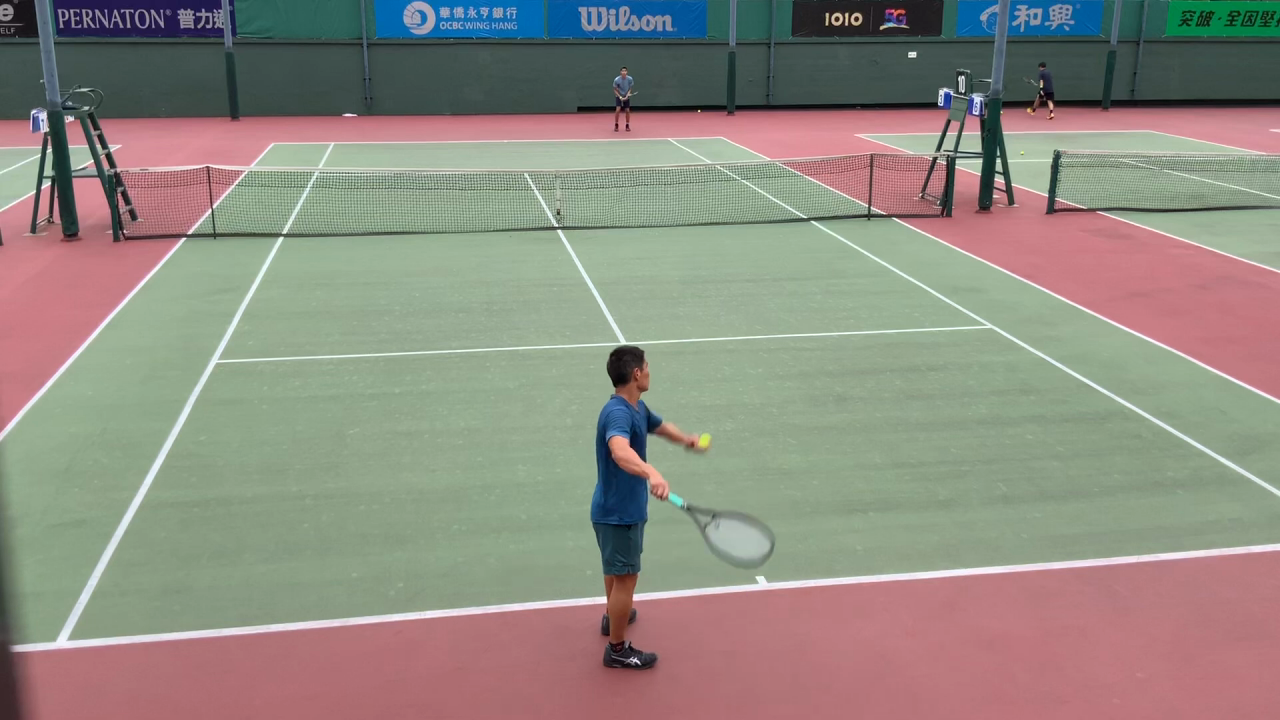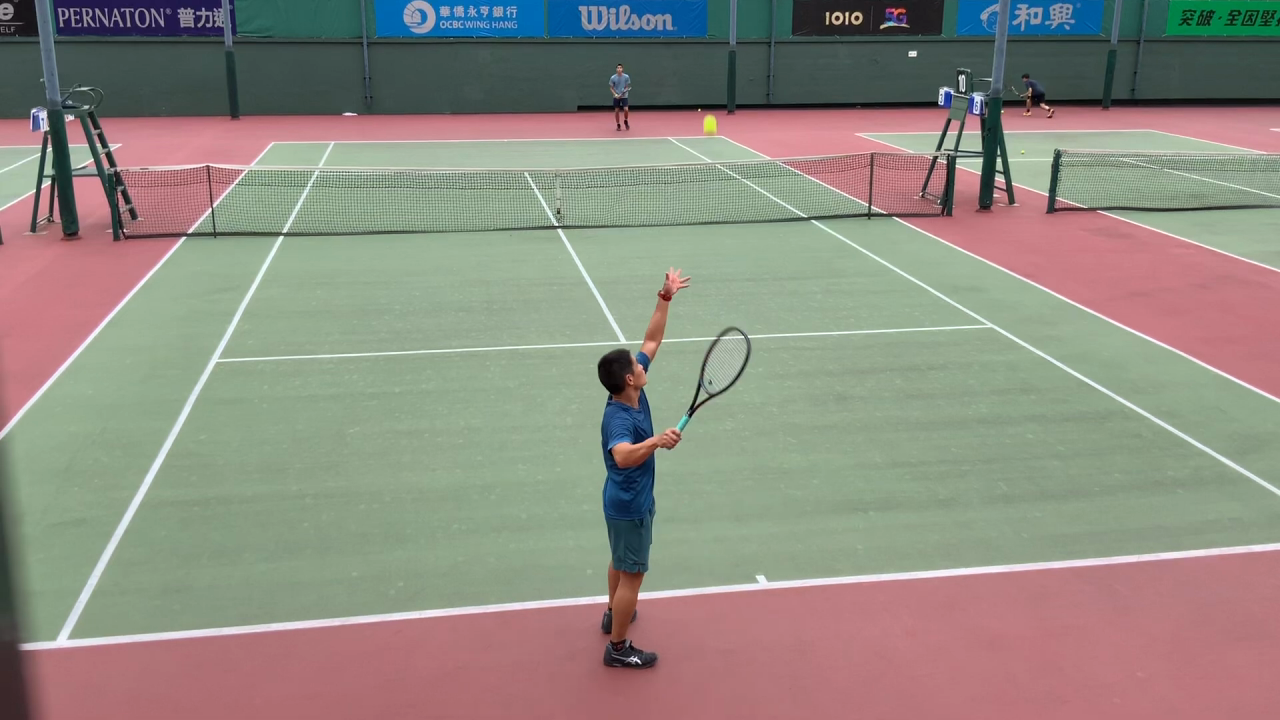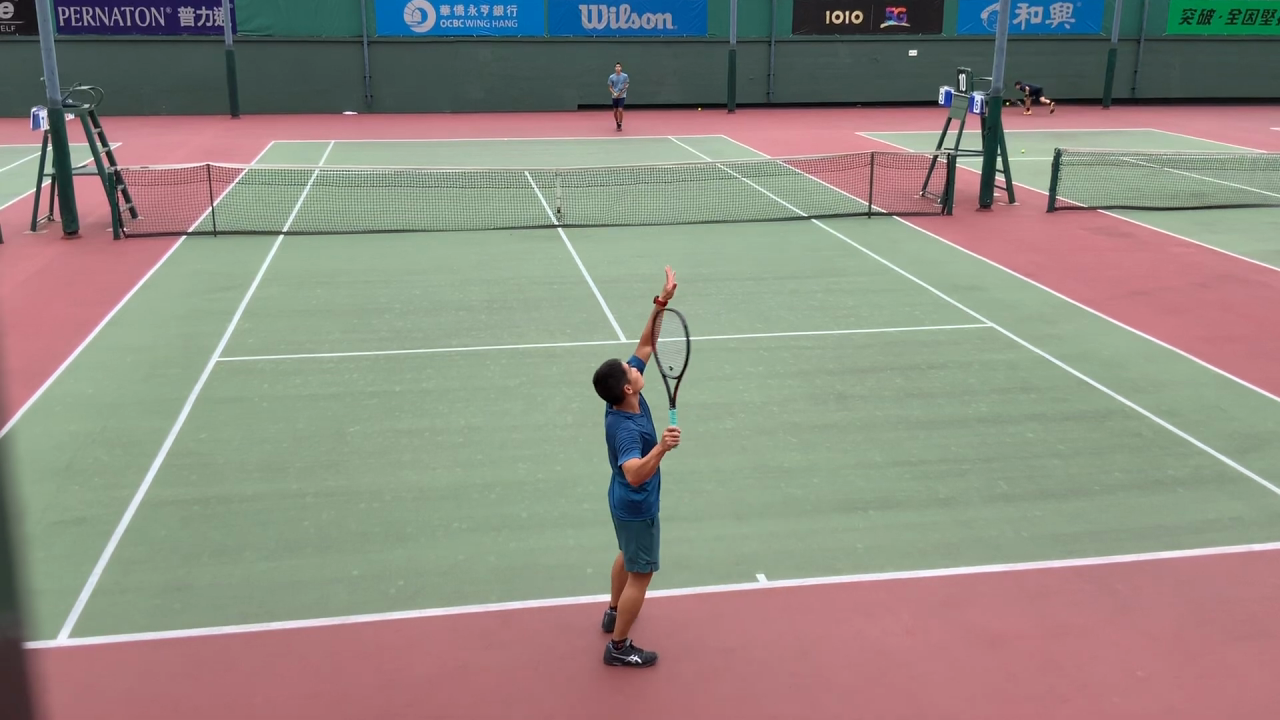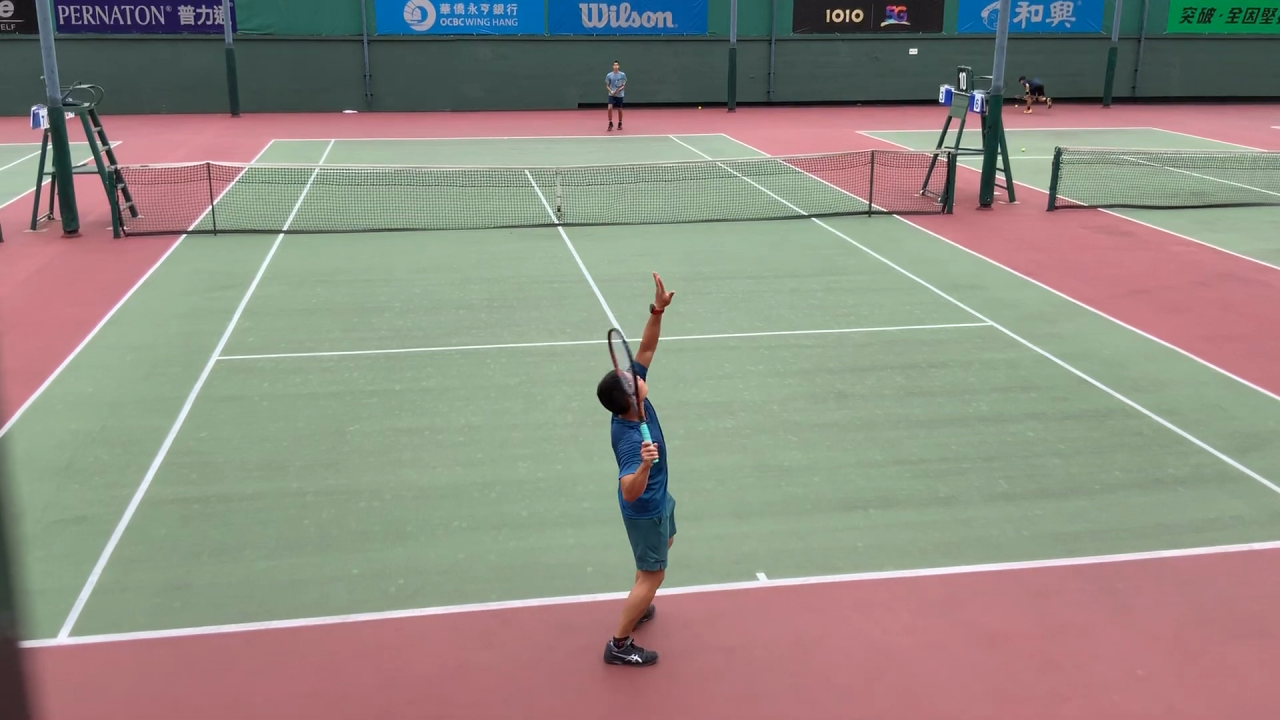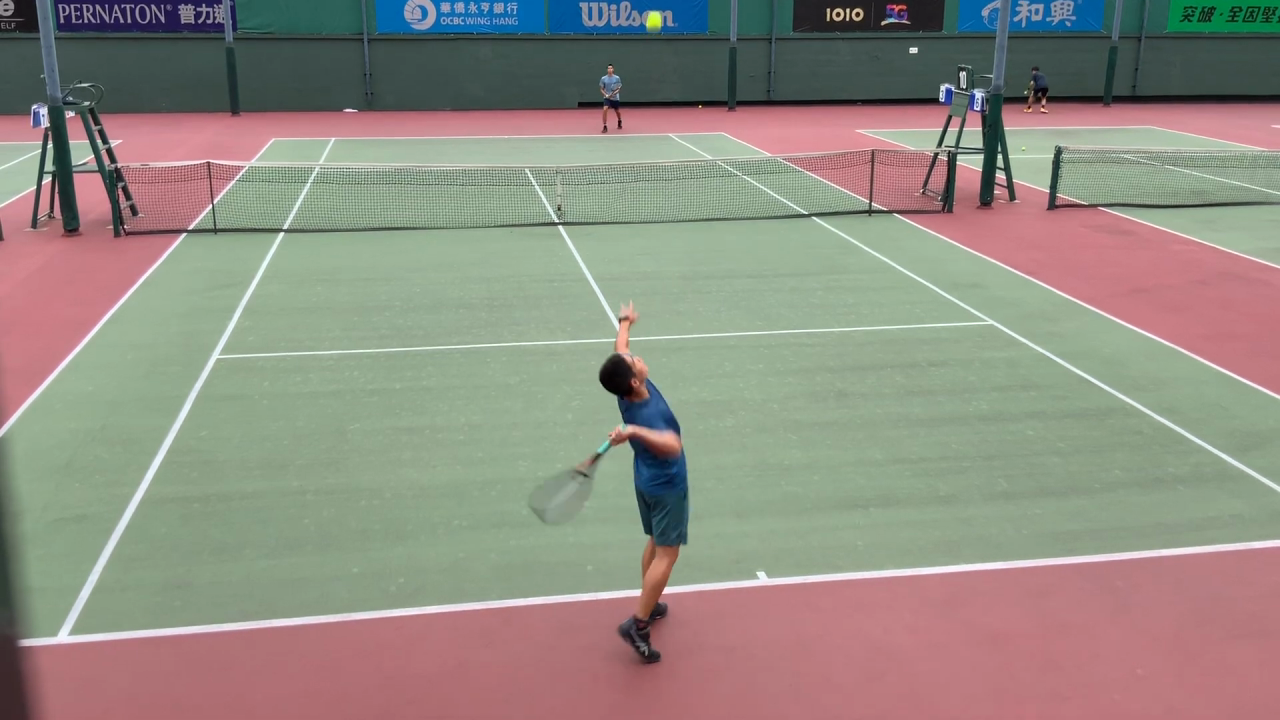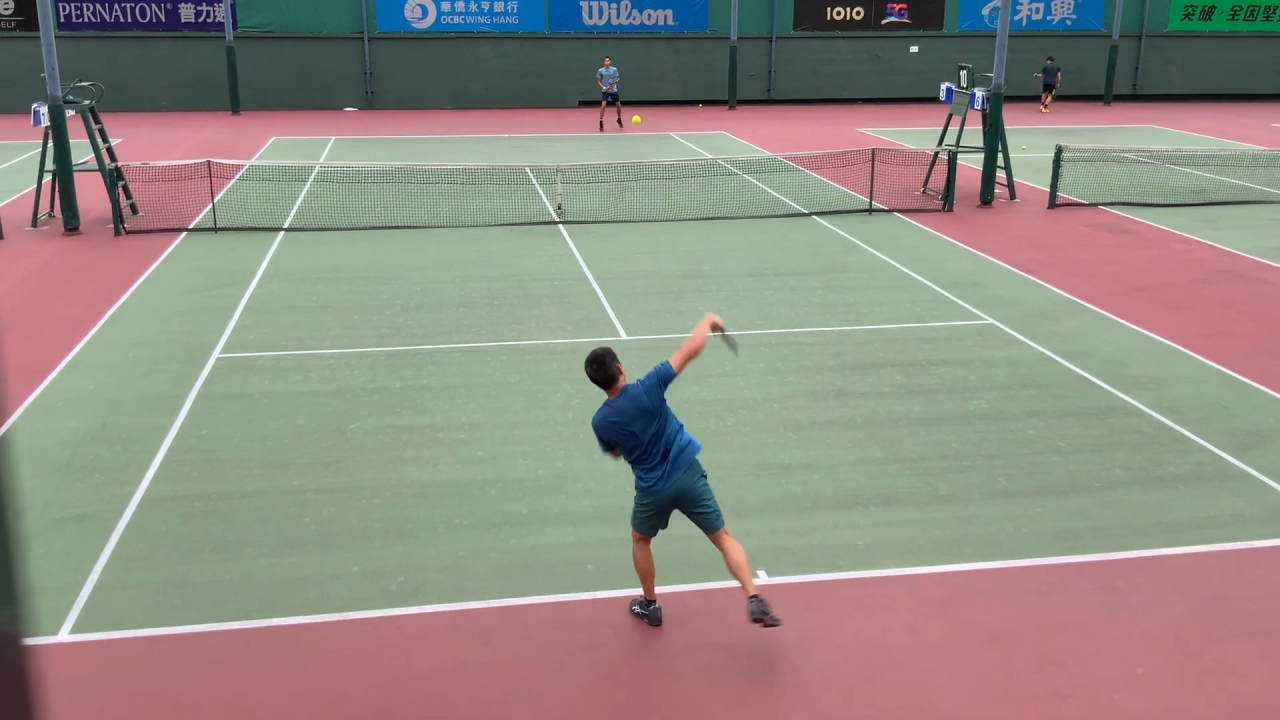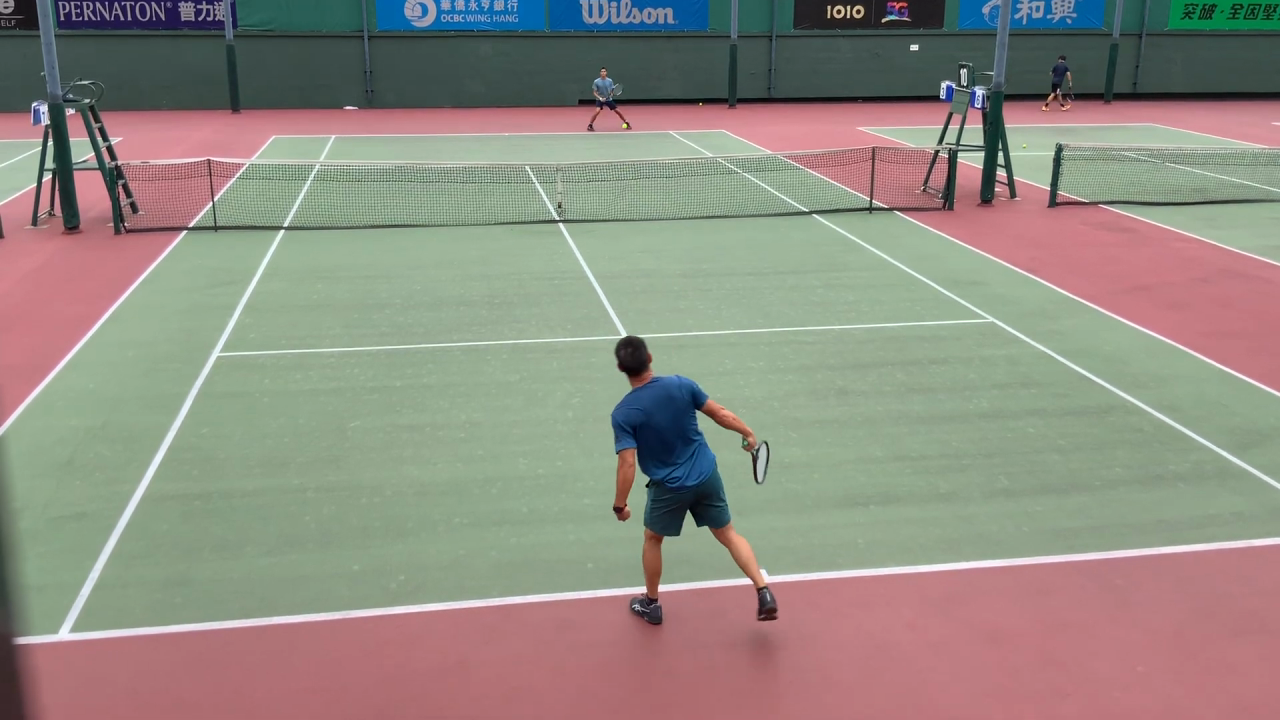
dt=0.3s
person 1, frame 1
left shoulder: (637, 407)
right shoulder: (616, 413)
left elbow: (660, 426)
right elbow: (620, 452)
left wrist: (687, 440)
right wrist: (651, 473)
left hip: (624, 507)
right hip: (617, 513)
left knee: (617, 571)
right knee: (625, 578)
left ankle: (614, 617)
right ankle: (617, 649)
person 1, frame 2
left shoulder: (632, 392)
right shoulder: (618, 420)
left elbow: (652, 340)
right elbow: (623, 459)
left wrist: (665, 297)
right wrist: (656, 441)
left hip: (628, 501)
right hip: (629, 507)
left knee: (621, 561)
right knee: (632, 575)
left ankle: (613, 614)
right ankle: (618, 648)
person 1, frame 3
left shoulder: (625, 394)
right shoulder: (624, 428)
left elbow: (645, 344)
right elbow: (635, 475)
left wrist: (662, 302)
right wrist: (660, 448)
left hip: (628, 502)
right hip: (637, 507)
left knee: (627, 557)
right knee: (640, 575)
left ankle: (614, 611)
right ankle: (618, 646)
person 1, frame 4
left shoulder: (629, 396)
right shoulder: (627, 438)
left elbow: (646, 349)
right elbow: (632, 495)
left wrist: (658, 309)
right wrist: (644, 464)
left hip: (658, 500)
right hip: (646, 509)
left knee: (665, 541)
right knee: (651, 575)
left ankle: (638, 609)
right ankle: (619, 645)
person 1, frame 5
left shoulder: (628, 389)
right shoulder: (647, 413)
left elbow: (620, 350)
right elbow: (673, 448)
left wrist: (625, 322)
right wrist: (636, 431)
left hip: (653, 481)
right hip: (665, 485)
left knee: (658, 541)
right knee: (667, 553)
left ankle: (649, 606)
right ankle: (637, 623)
person 1, frame 6
left shoulder: (601, 421)
right shoulder: (647, 388)
right elbow: (689, 350)
right wrist: (708, 322)
left hip: (652, 489)
right hip: (688, 477)
left knee: (640, 539)
right knee: (723, 539)
left ankle: (650, 605)
right ankle: (754, 600)
person 1, frame 7
left shoulder: (623, 413)
right shoulder: (677, 385)
left elbow: (628, 464)
right elbow: (719, 413)
left wrist: (620, 504)
right wrist: (747, 433)
left hip: (668, 486)
right hip: (706, 475)
left knee: (652, 539)
right knee: (727, 534)
left ankle: (651, 603)
right ankle: (763, 591)
